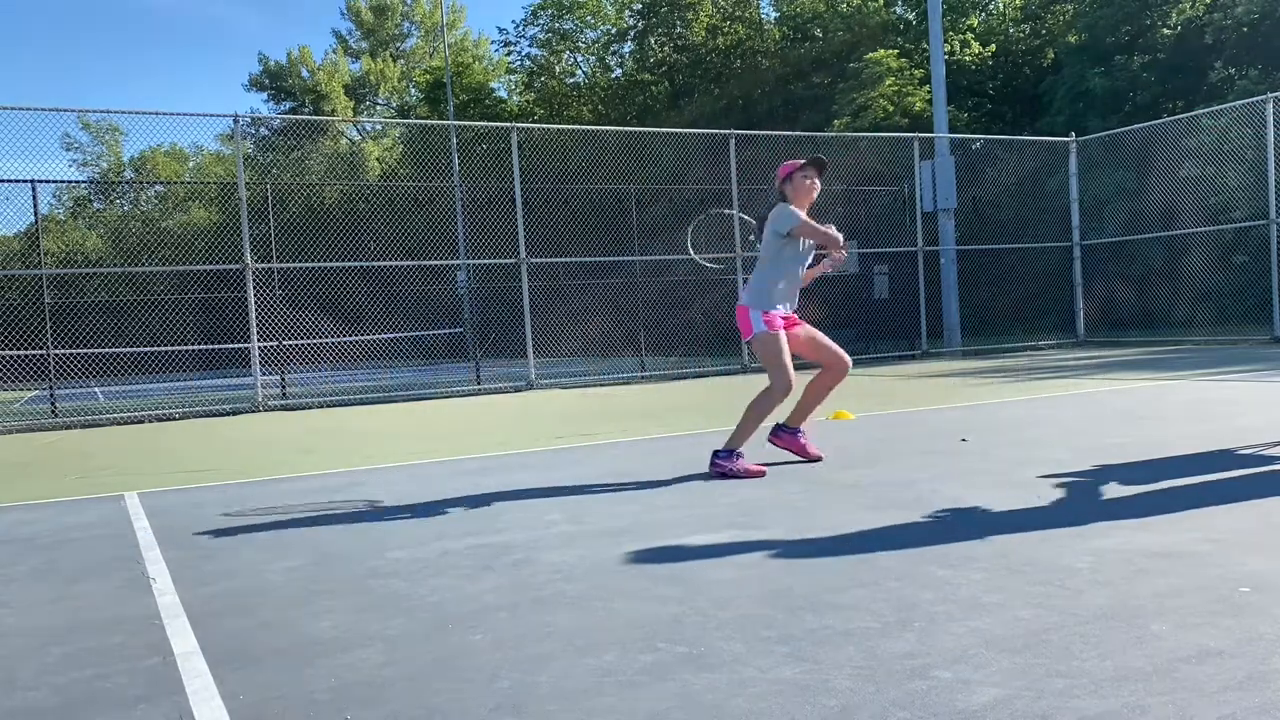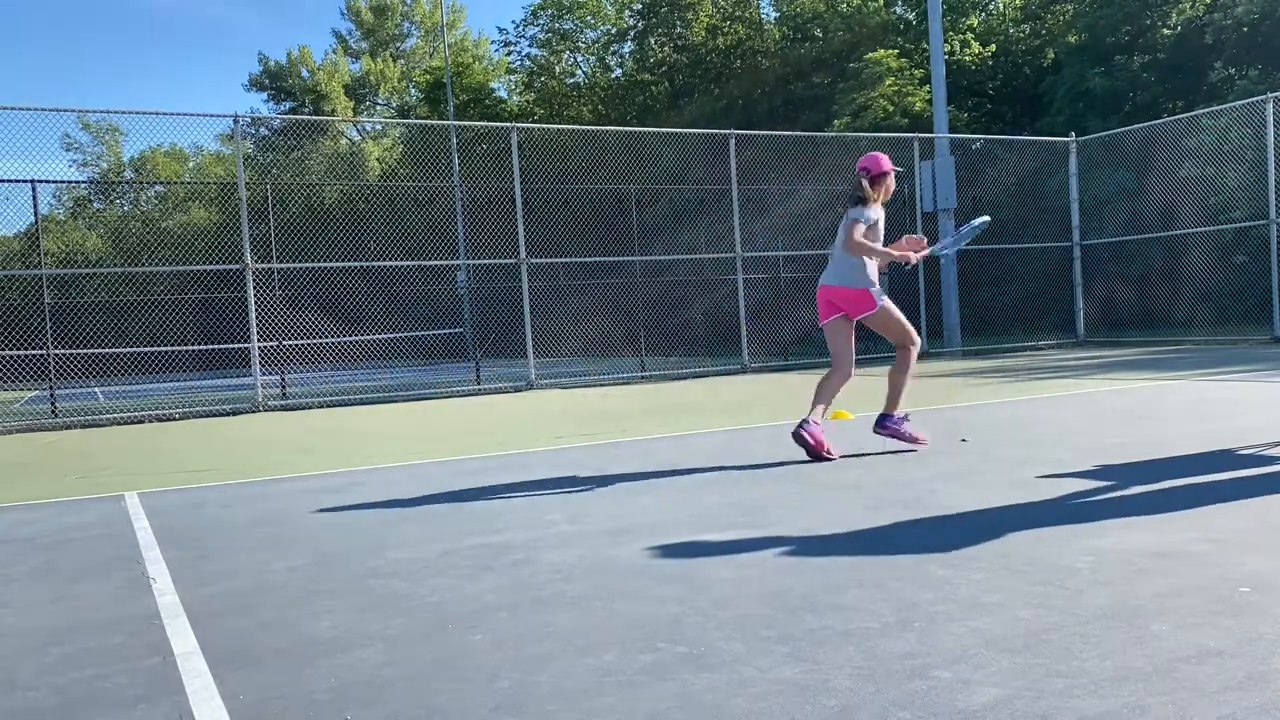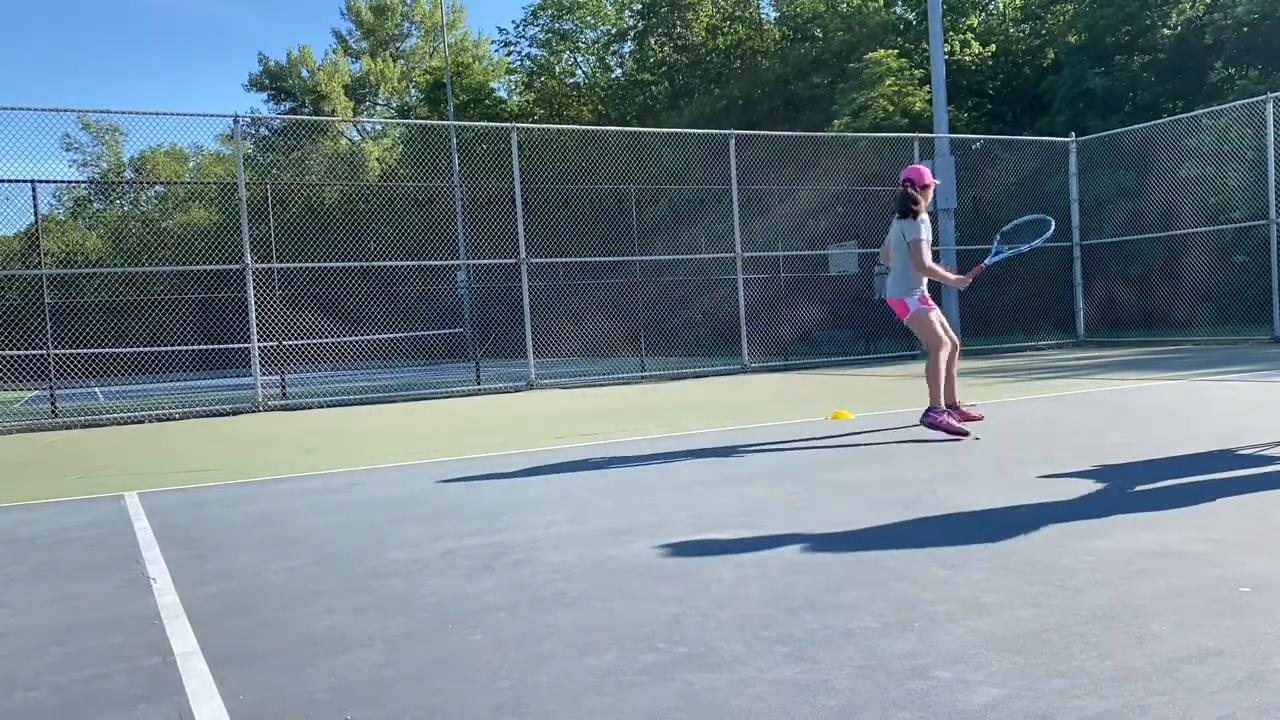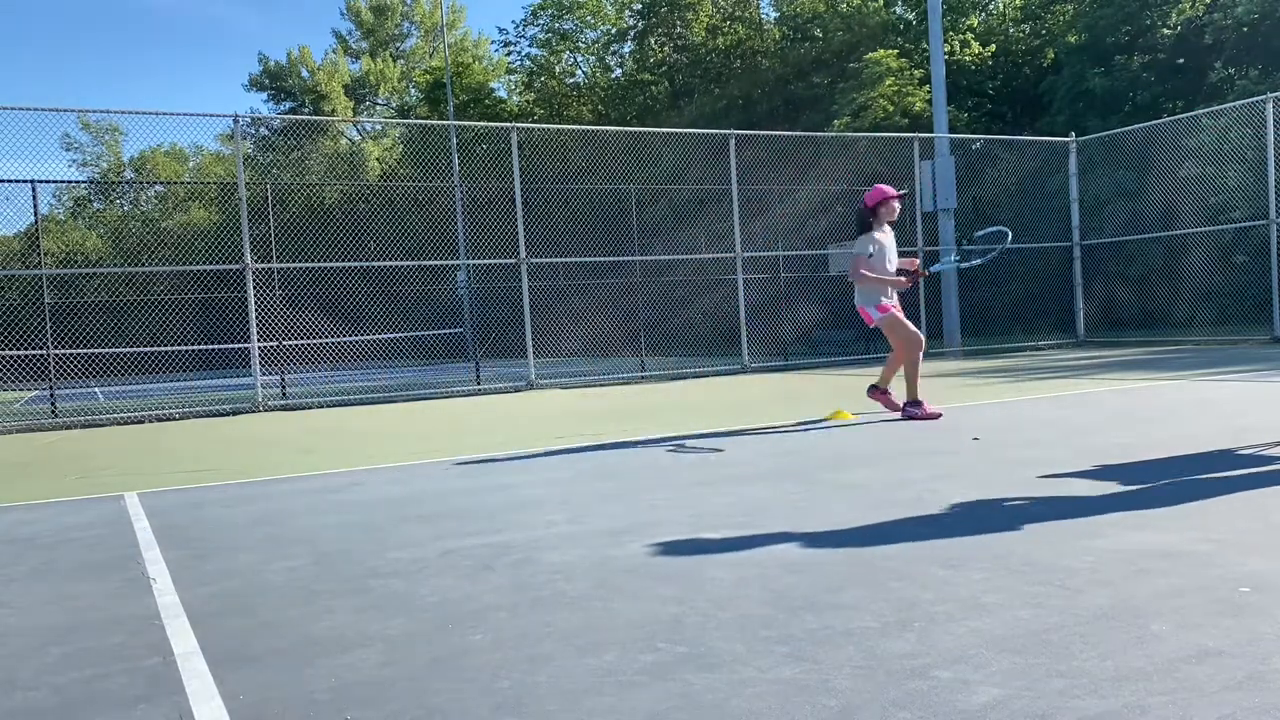
dt=0.4s
person 1, frame 1
left shoulder: (803, 222)
right shoulder: (783, 214)
right elbow: (833, 240)
left wrist: (821, 265)
right wrist: (833, 246)
left hip: (782, 311)
right hip: (760, 309)
left knee: (840, 364)
right knee: (782, 383)
left ankle: (789, 430)
right ankle: (727, 455)
person 1, frame 2
left shoulder: (861, 207)
right shoulder: (869, 207)
right elbow: (851, 243)
left wrist: (901, 247)
right wrist: (893, 254)
left hip: (829, 290)
right hip: (854, 289)
left knee: (842, 367)
right knee: (910, 342)
left ankle: (810, 425)
right ankle: (890, 417)
person 1, frame 3
left shoulder: (902, 218)
right shoulder: (918, 220)
left elbow: (885, 257)
right elbow: (921, 265)
right wrist: (953, 279)
left hip: (914, 292)
right hip: (907, 294)
left knee: (952, 343)
right knee: (940, 345)
left ankle: (951, 406)
right ankle: (935, 412)
person 1, frame 4
left shoulder: (887, 233)
right shoulder: (869, 238)
right elbow: (855, 274)
left wrist: (909, 264)
right wrist: (891, 281)
left hip: (889, 301)
right hip: (872, 303)
left knee: (903, 348)
right knee: (916, 341)
left ankle: (880, 387)
right ankle: (913, 404)
